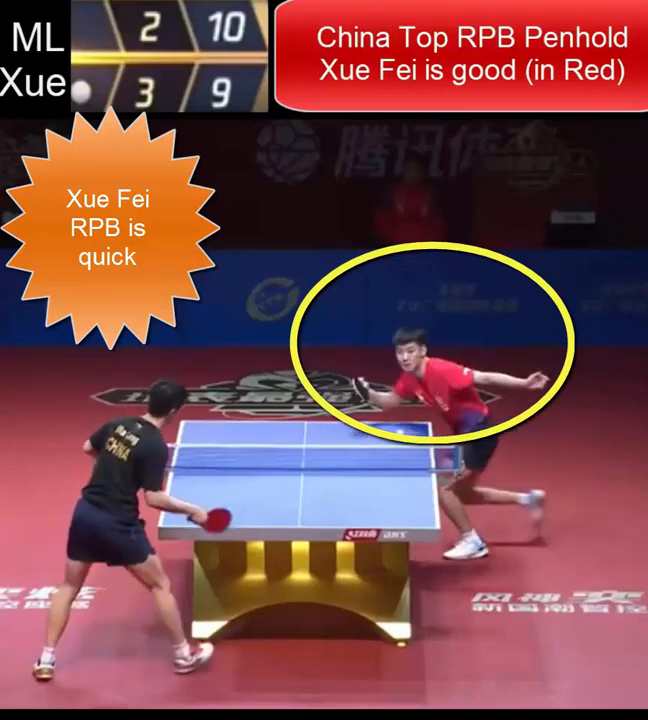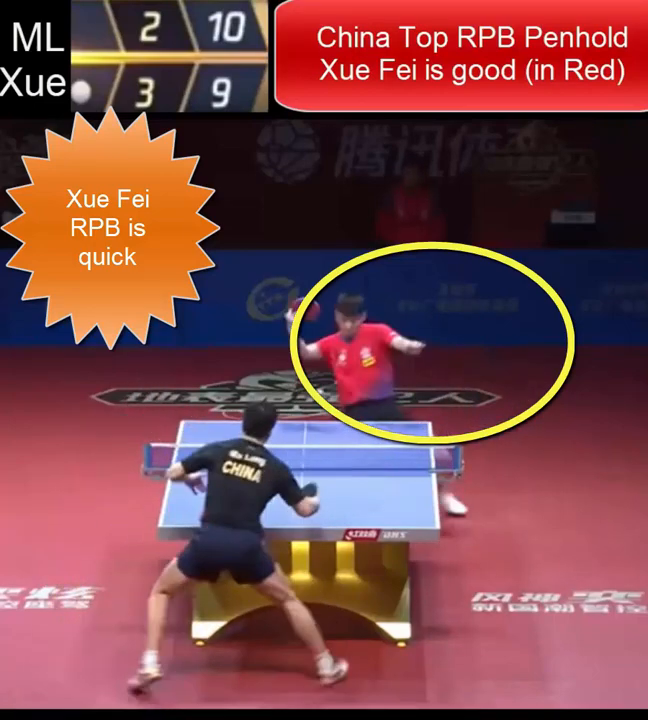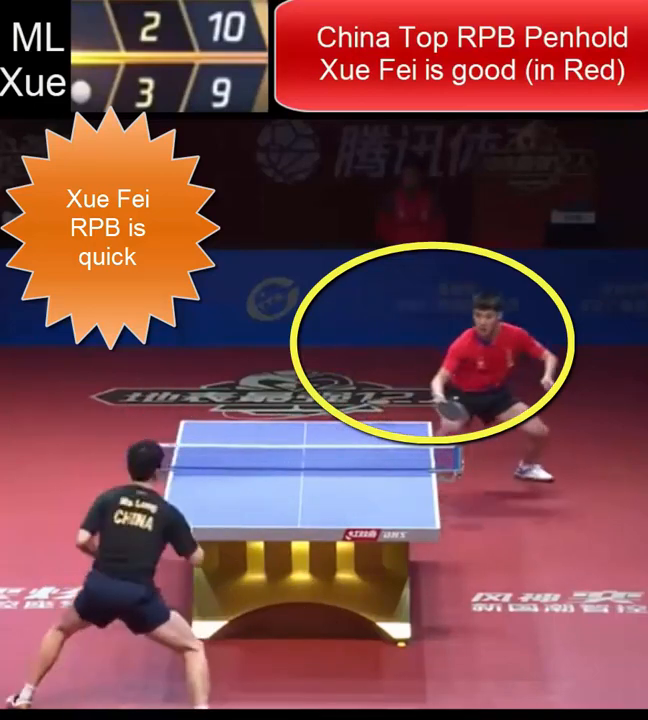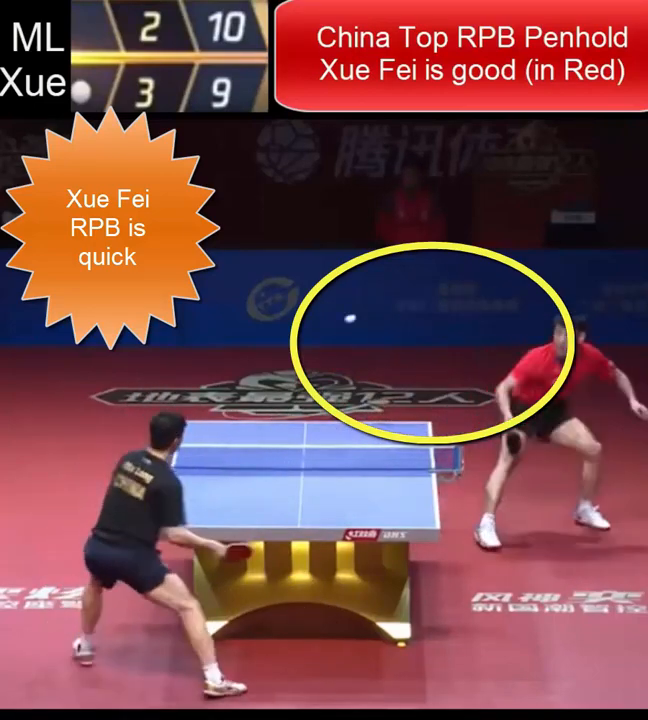
dt=1s
person 1, frame 1
left shoulder: (116, 425)
right shoulder: (155, 446)
left elbow: (88, 448)
right elbow: (154, 498)
right wrist: (191, 510)
left hip: (84, 513)
right hip: (118, 524)
left knee: (69, 587)
right knee: (160, 586)
left ankle: (46, 660)
right ankle: (184, 654)
person 1, frame 2
left shoulder: (218, 449)
right shoulder: (277, 467)
left elbow: (172, 473)
right elbow: (305, 510)
left wrist: (190, 478)
right wrist: (315, 499)
left hip: (209, 541)
right hip: (247, 544)
left knee: (160, 592)
right knee: (288, 600)
left ankle: (150, 666)
right ankle: (327, 666)
person 1, frame 3
left shoulder: (108, 498)
right shoulder: (170, 513)
left elbow: (82, 540)
right elbow: (196, 559)
left hip: (99, 586)
right hip: (138, 596)
left knee: (60, 630)
right knee: (193, 649)
left ankle: (24, 698)
right ankle: (201, 708)
person 1, frame 4
left shoulder: (127, 459)
right shoulder: (168, 481)
right elbow: (173, 534)
right wrist: (212, 545)
left hip: (96, 548)
right hip: (132, 557)
left knee: (95, 585)
right knee: (189, 608)
left ankle: (84, 647)
right ankle: (214, 679)
person 2, frame 1
left shoulder: (442, 371)
right shoulder: (408, 378)
left elbow: (485, 378)
right elbow: (390, 401)
left wrist: (523, 383)
right wrist: (368, 392)
left hip: (479, 431)
right hip: (466, 431)
left knee: (439, 485)
right knee: (464, 493)
left ankle: (472, 541)
right ankle: (527, 499)
person 2, frame 2
left shoulder: (377, 332)
right shoulder: (330, 344)
left elbow: (400, 343)
right elbow: (304, 353)
left wrist: (410, 346)
right wrist: (293, 329)
left hip: (384, 406)
right hip: (351, 412)
left ankle: (445, 495)
person 2, frame 3
left shoulder: (516, 335)
right shoulder: (462, 344)
left elbow: (549, 357)
right elbow: (440, 378)
left wrist: (547, 377)
right wrist: (439, 395)
left hip: (495, 393)
right hip: (462, 395)
left knee: (539, 431)
right knee: (447, 432)
left ankle: (527, 467)
person 2, frame 4
left shoulder: (590, 356)
right shoulder: (538, 357)
left elbow: (618, 376)
right elbow: (503, 388)
right wrist: (508, 418)
left hip: (551, 410)
right hip: (521, 410)
left knee: (593, 450)
right knee: (508, 462)
left ankle: (586, 509)
right ankle: (487, 523)
